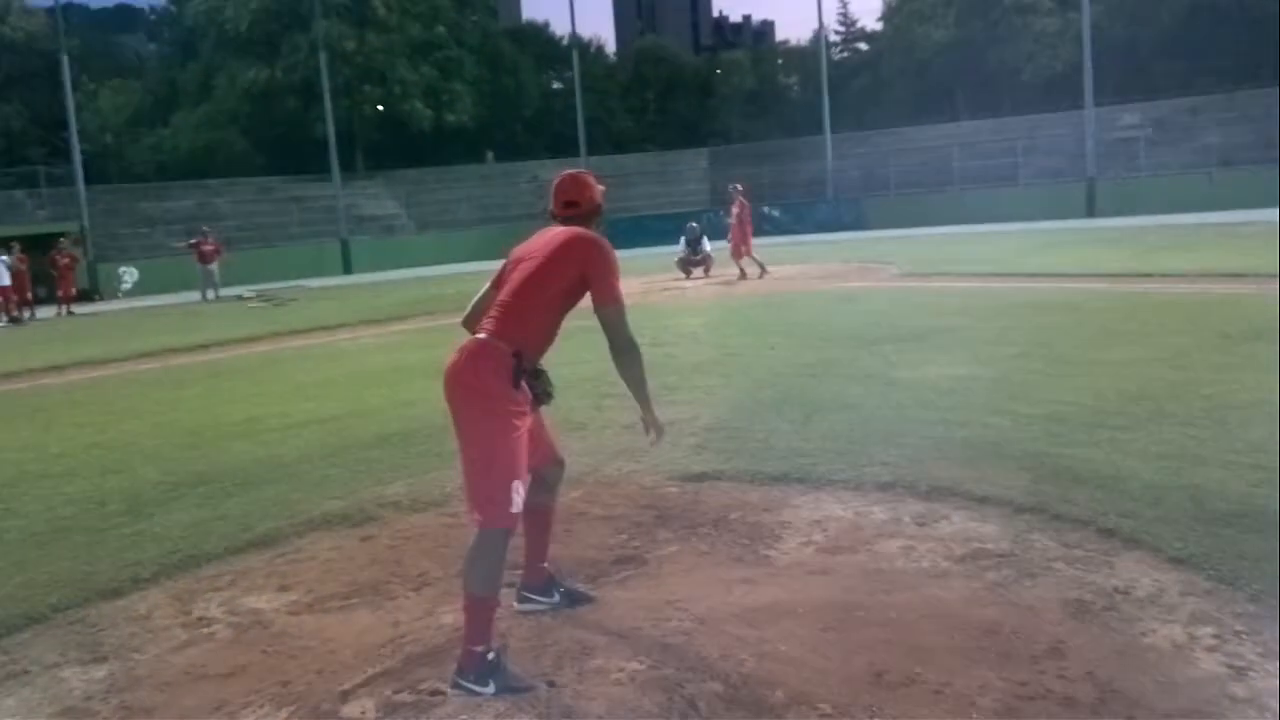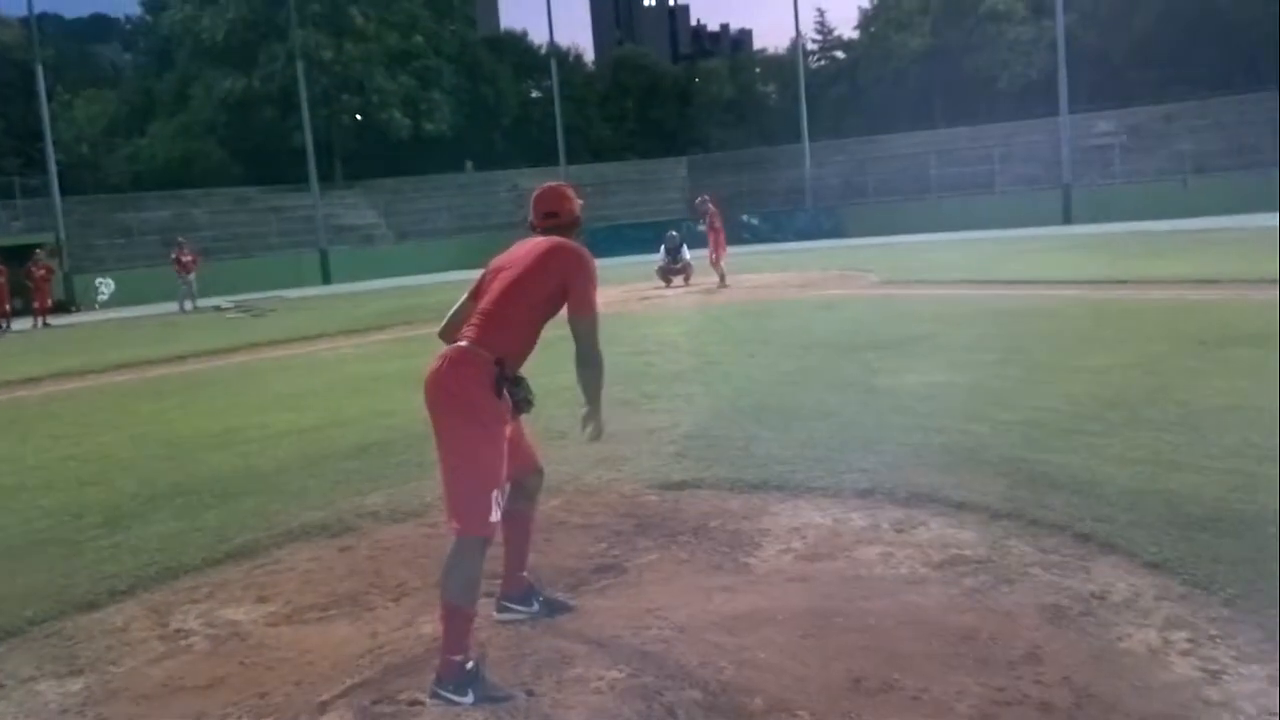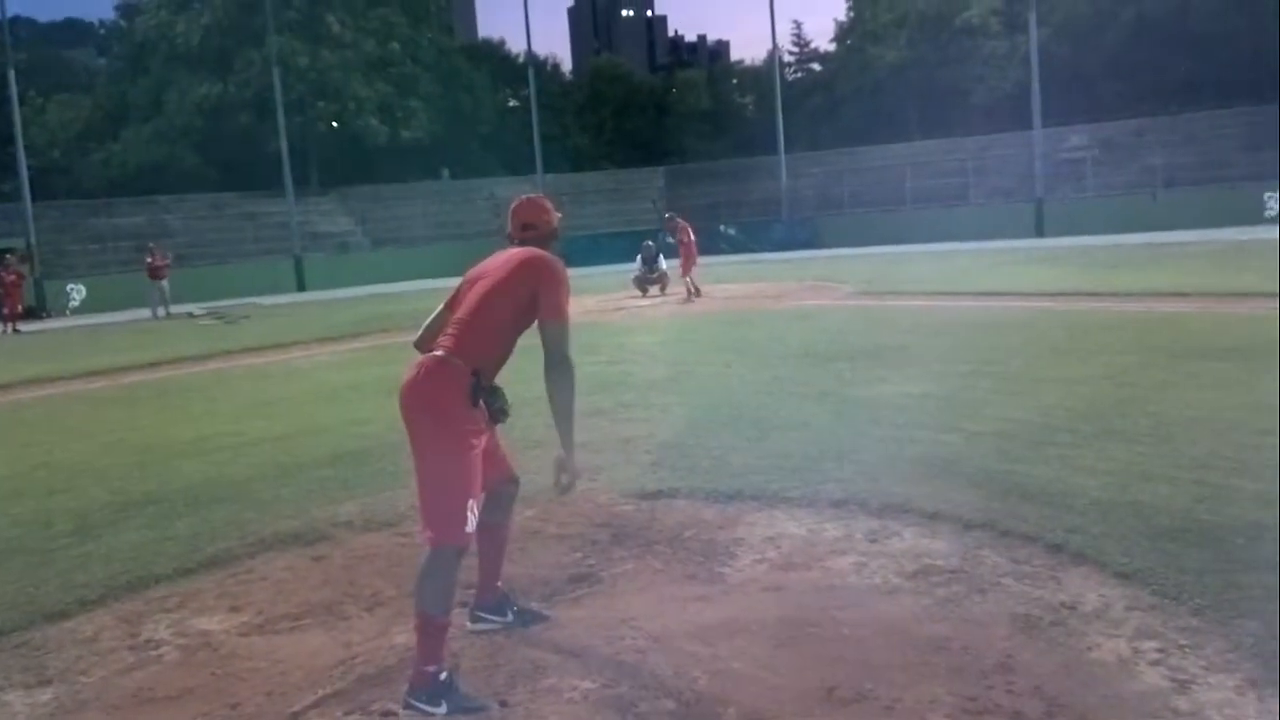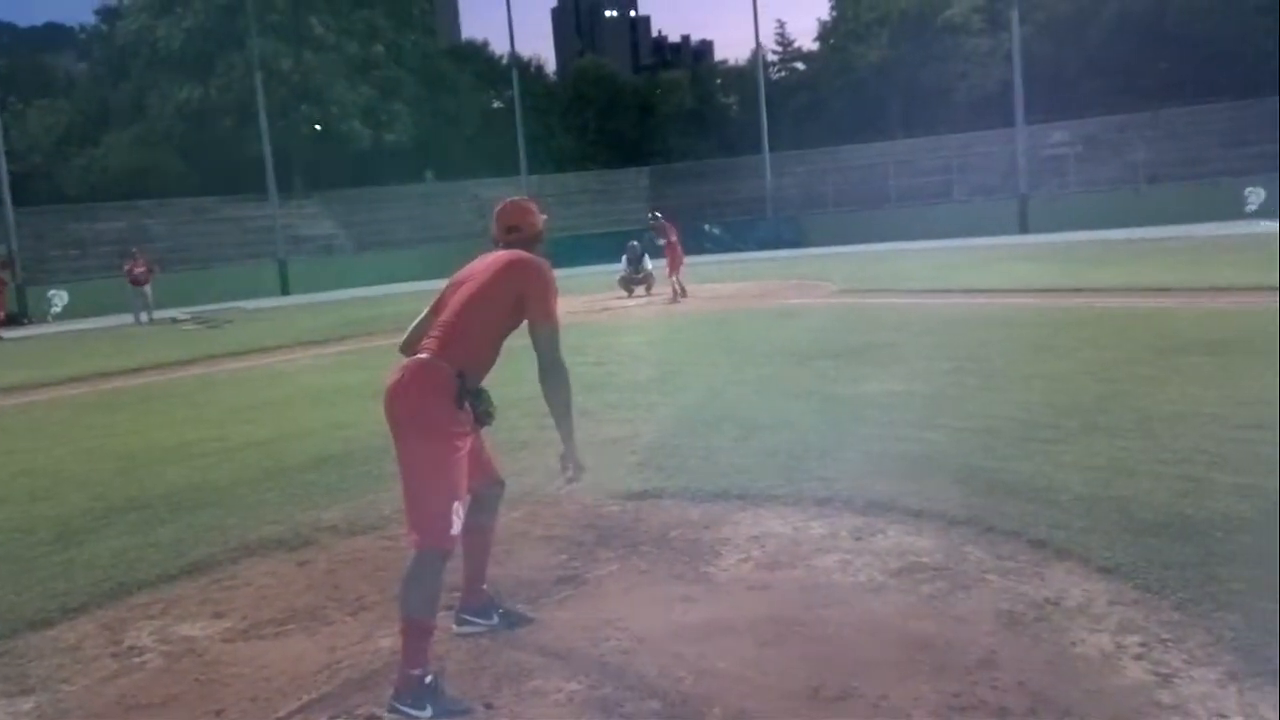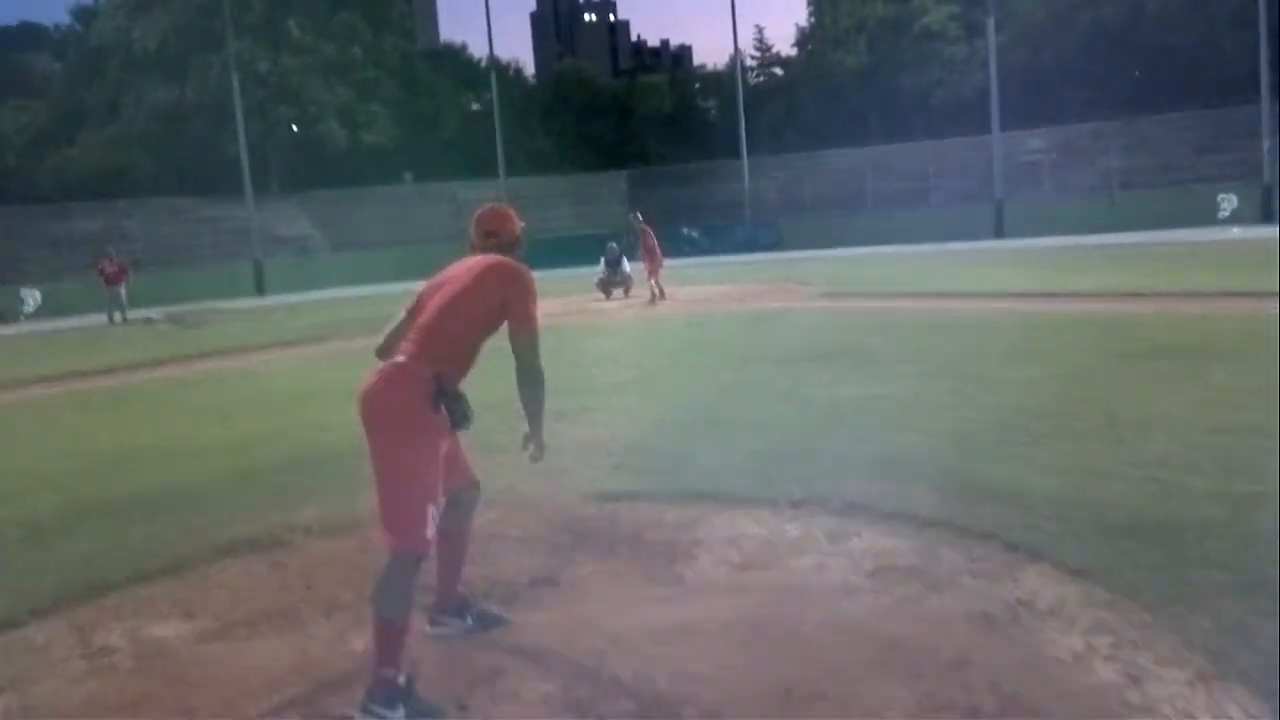
dt=0.4s
person 1, frame 1
left shoulder: (533, 245)
right shoulder: (592, 247)
left elbow: (473, 317)
right elbow: (620, 341)
right wrist: (647, 409)
left hip: (488, 371)
right hip: (489, 379)
left knee: (547, 470)
right knee: (499, 516)
left ankle: (536, 583)
right ankle: (475, 661)
person 1, frame 2
left shoulder: (512, 255)
right shoulder: (573, 256)
left elbow: (449, 329)
right elbow: (587, 349)
right wrist: (594, 410)
left hip: (470, 379)
right hip: (471, 386)
left knee: (526, 478)
right knee: (476, 526)
left ankle: (515, 593)
right ankle: (453, 671)
person 1, frame 3
left shoulder: (490, 265)
right shoulder: (547, 267)
left elbow: (425, 338)
right elbow: (557, 362)
right wrist: (567, 448)
left hip: (444, 388)
right hip: (445, 396)
left knee: (501, 487)
right knee: (451, 536)
left ankle: (489, 602)
person 1, frame 4
left shoulder: (476, 268)
right shoulder: (533, 269)
left elbow: (409, 343)
right elbow: (550, 363)
right wrist: (568, 443)
left hip: (428, 391)
right hip: (431, 399)
left knee: (486, 490)
right knee: (437, 539)
left ankle: (474, 606)
person 1, frame 5
left shoulder: (453, 273)
right shoulder: (513, 274)
left elbow: (386, 346)
right elbow: (527, 366)
right wrist: (536, 431)
left hip: (401, 393)
right hip: (408, 402)
left knee: (461, 493)
right knee: (412, 542)
left ankle: (449, 606)
